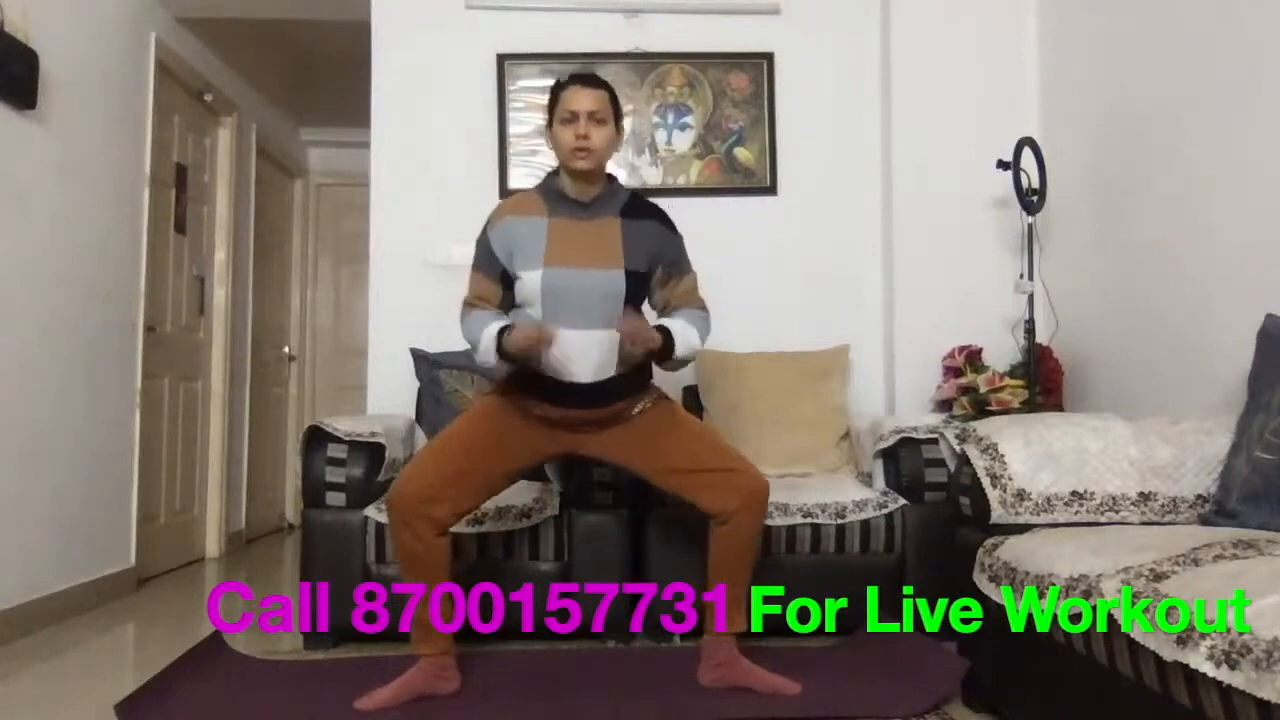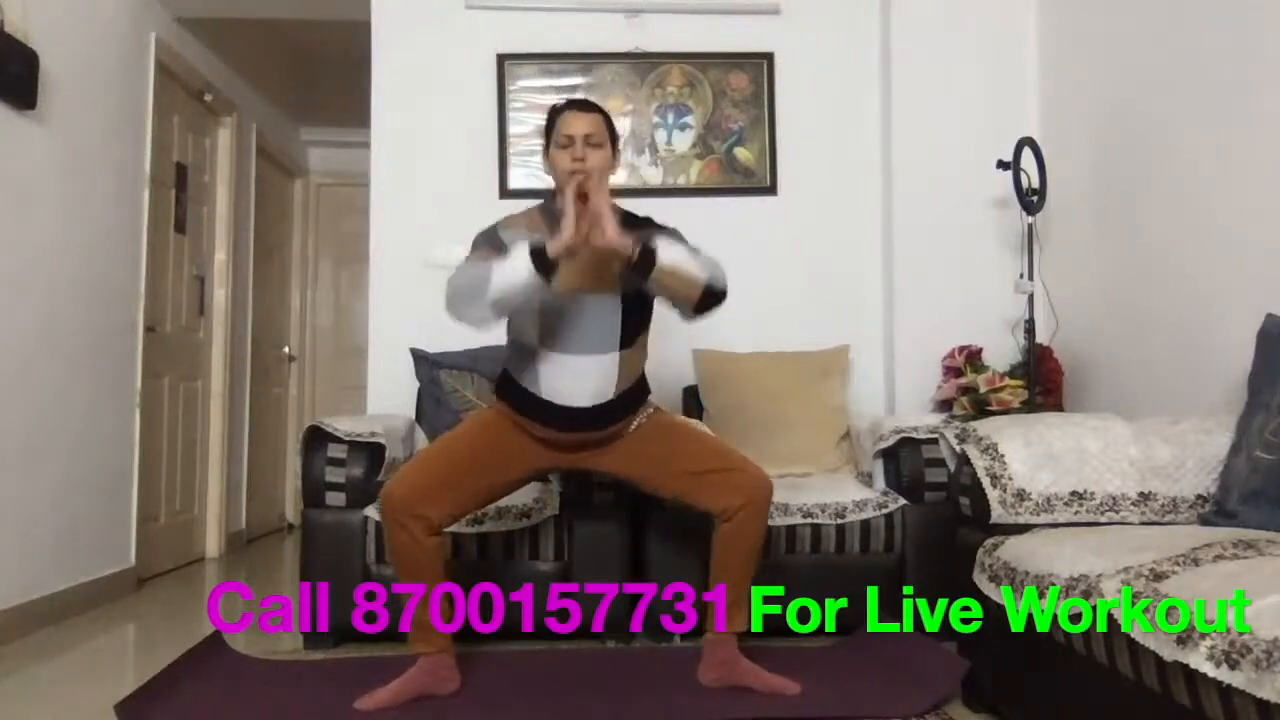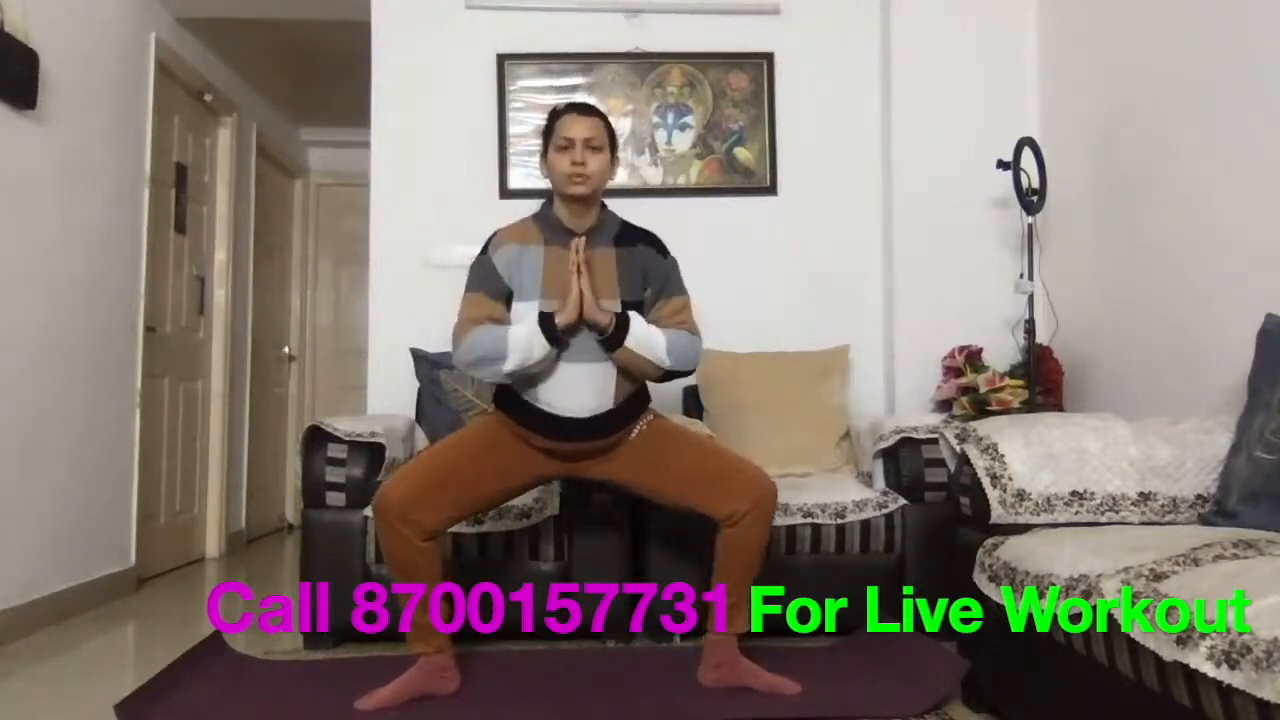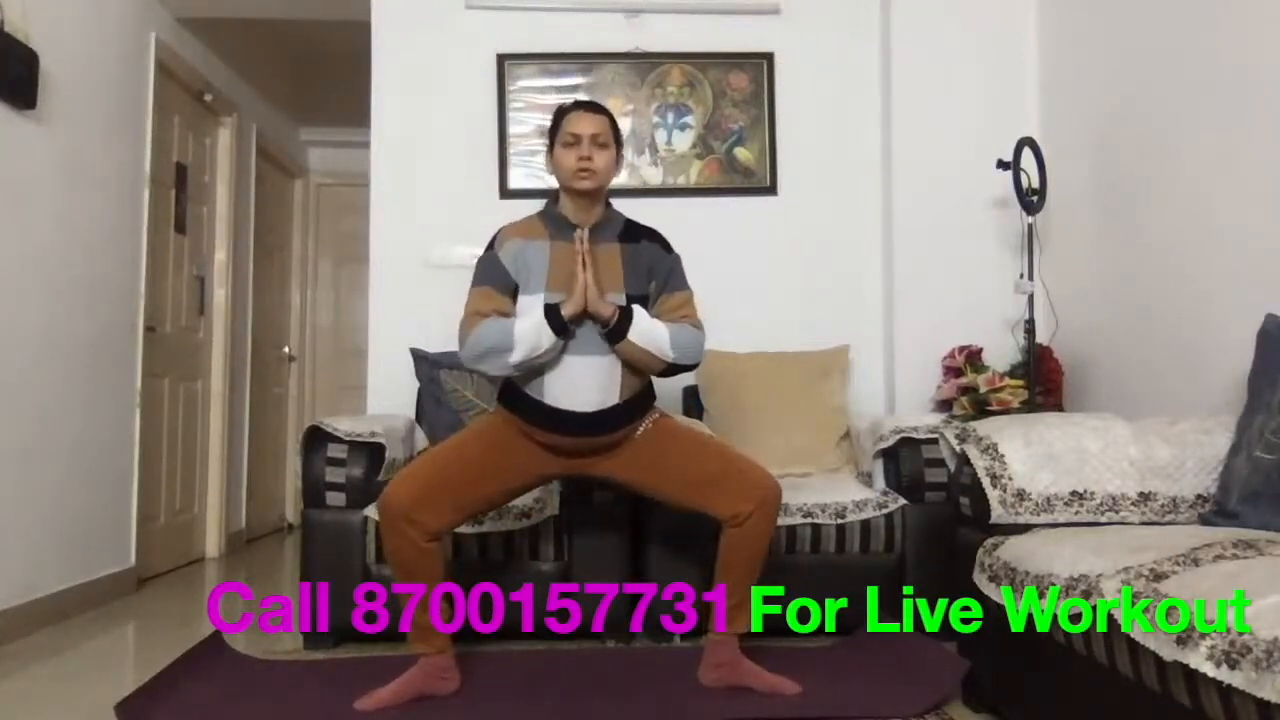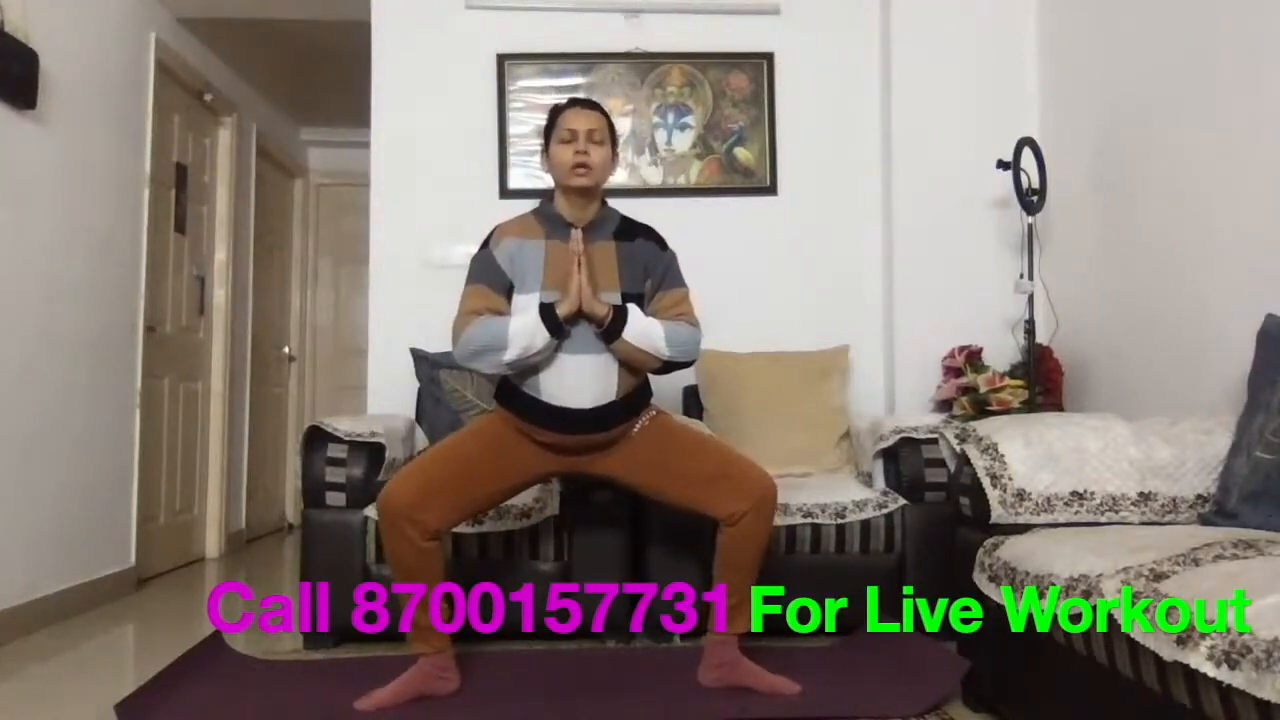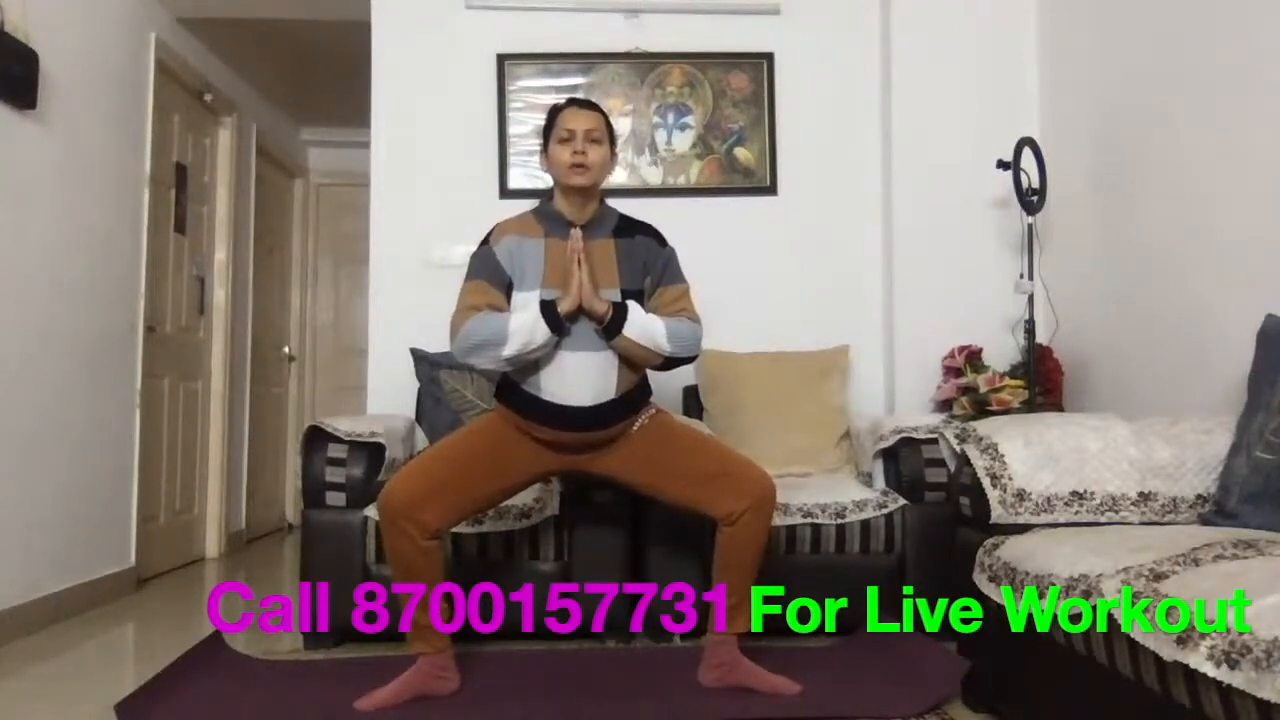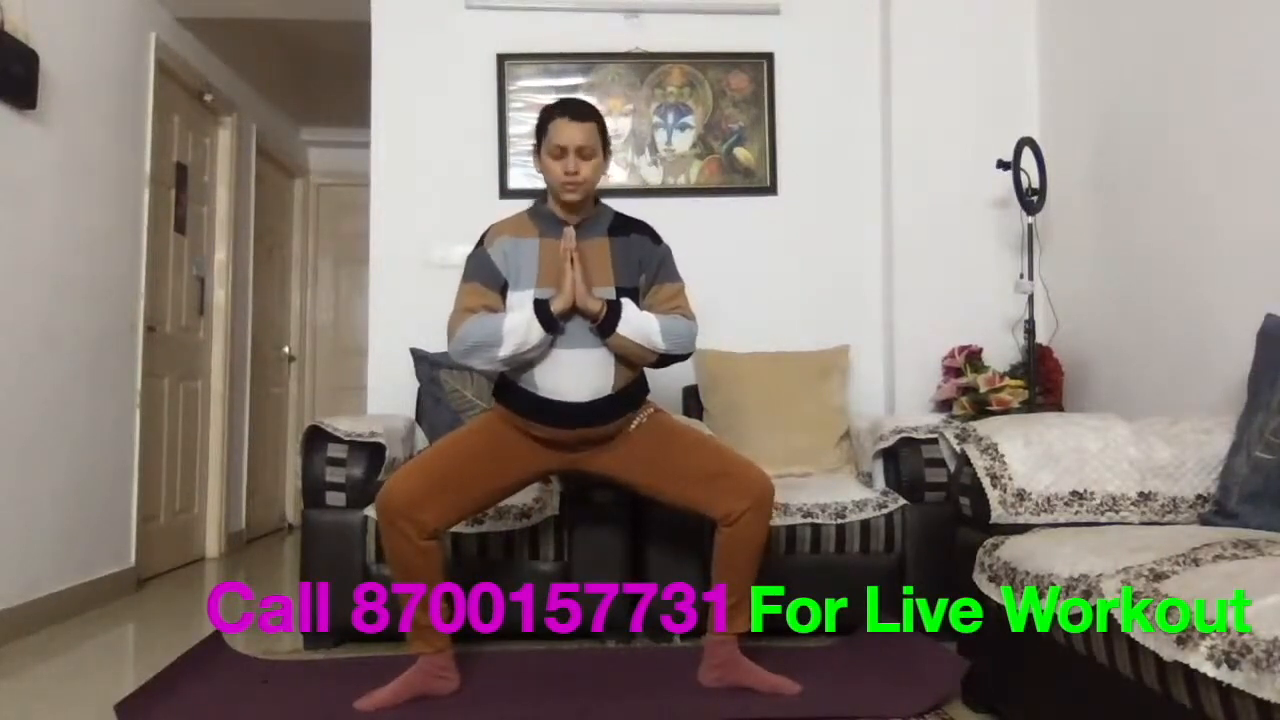
dt=0.7s
person 1, frame 1
left shoulder: (650, 224)
right shoulder: (511, 220)
left elbow: (694, 318)
right elbow: (475, 316)
left wrist: (659, 337)
right wrist: (505, 340)
left hip: (627, 406)
right hip: (525, 404)
left knee: (744, 491)
right knee: (412, 500)
left ankle: (721, 653)
right ankle: (435, 661)
person 1, frame 2
left shoulder: (640, 238)
right shoulder: (517, 233)
left elbow: (710, 288)
right elbow: (464, 298)
left wrist: (627, 246)
right wrist: (552, 250)
left hip: (623, 423)
right hip: (522, 421)
left knee: (748, 490)
right knee: (404, 501)
left ankle: (722, 653)
right ankle: (434, 661)
person 1, frame 3
left shoulder: (645, 252)
right shoulder: (506, 248)
left elbow: (684, 354)
right elbow: (471, 353)
left wrist: (608, 321)
right wrist: (558, 319)
left hip: (623, 430)
right hip: (521, 430)
left knee: (753, 495)
right knee: (397, 506)
left ankle: (723, 654)
right ankle: (433, 662)
person 1, frame 4
left shoulder: (649, 248)
right shoulder: (513, 244)
left elbow: (689, 349)
right elbow: (477, 346)
left wrist: (611, 313)
right wrist: (562, 312)
left hip: (629, 428)
right hip: (526, 428)
left knee: (757, 495)
right knee: (403, 505)
left ankle: (724, 655)
right ankle: (434, 662)
person 1, frame 5
left shoulder: (645, 246)
right shoulder: (508, 242)
left elbow: (684, 345)
right elbow: (470, 345)
left wrist: (606, 315)
right wrist: (557, 311)
left hip: (626, 427)
right hip: (523, 426)
left knee: (752, 494)
right knee: (402, 505)
left ankle: (723, 654)
right ankle: (434, 662)
person 1, frame 6
left shoulder: (645, 244)
right shoulder: (507, 241)
left elbow: (685, 341)
right elbow: (469, 340)
left wrist: (607, 310)
right wrist: (557, 308)
left hip: (626, 425)
right hip: (523, 425)
left knee: (752, 493)
right knee: (403, 504)
left ankle: (723, 653)
right ankle: (433, 661)
person 1, frame 7
left shoulder: (639, 241)
right shoulder: (502, 241)
left elbow: (681, 338)
right elbow: (466, 342)
left wrist: (600, 308)
right wrist: (551, 307)
left hip: (624, 424)
right hip: (521, 425)
left knee: (751, 493)
right knee: (401, 504)
left ankle: (724, 654)
right ankle: (433, 661)
